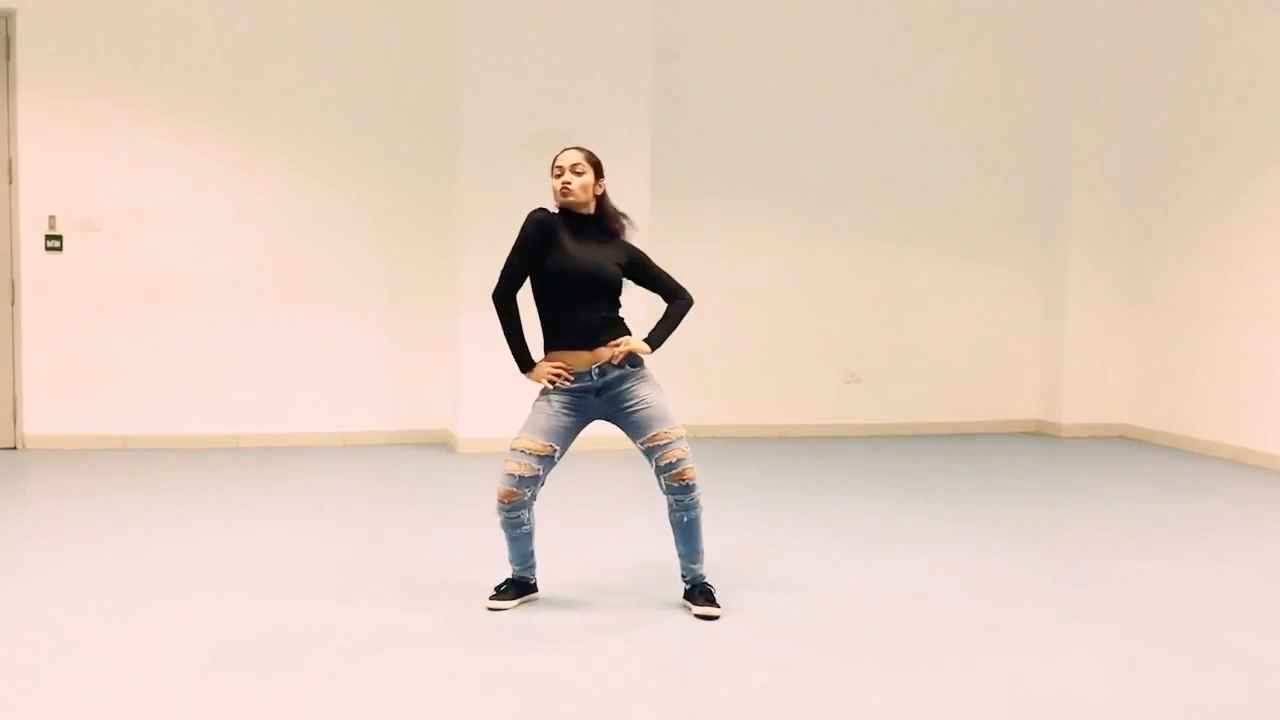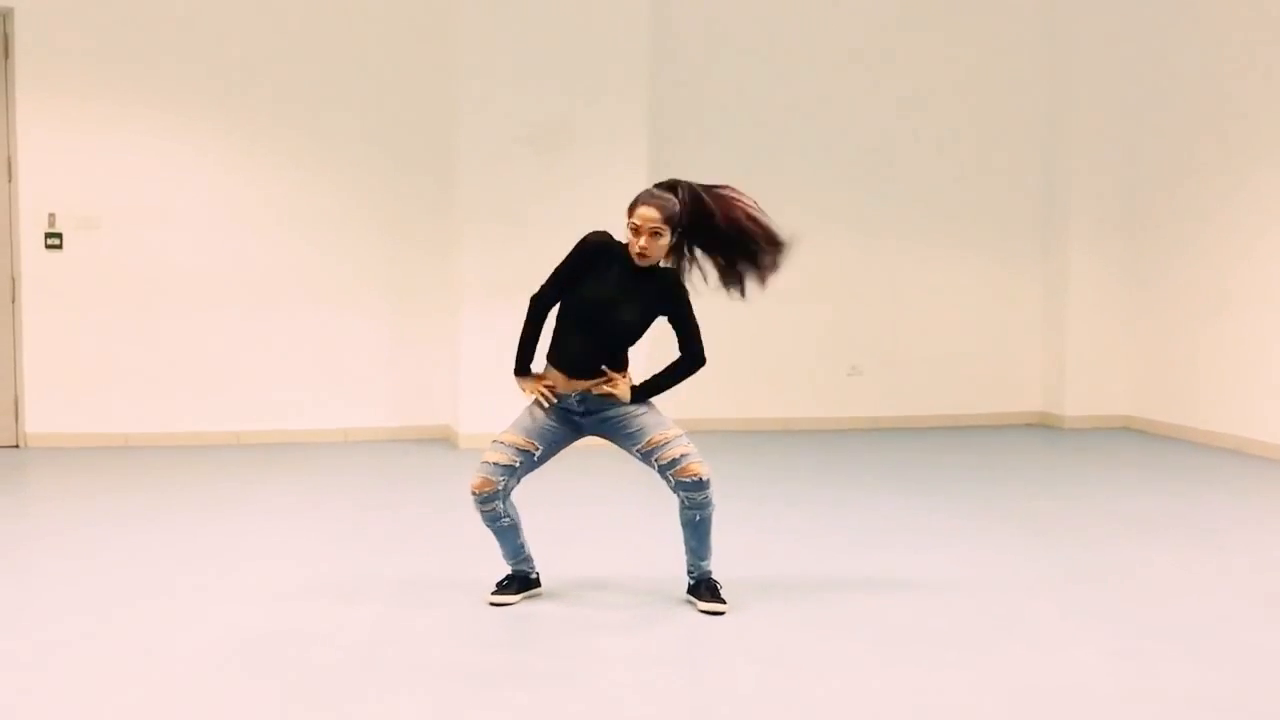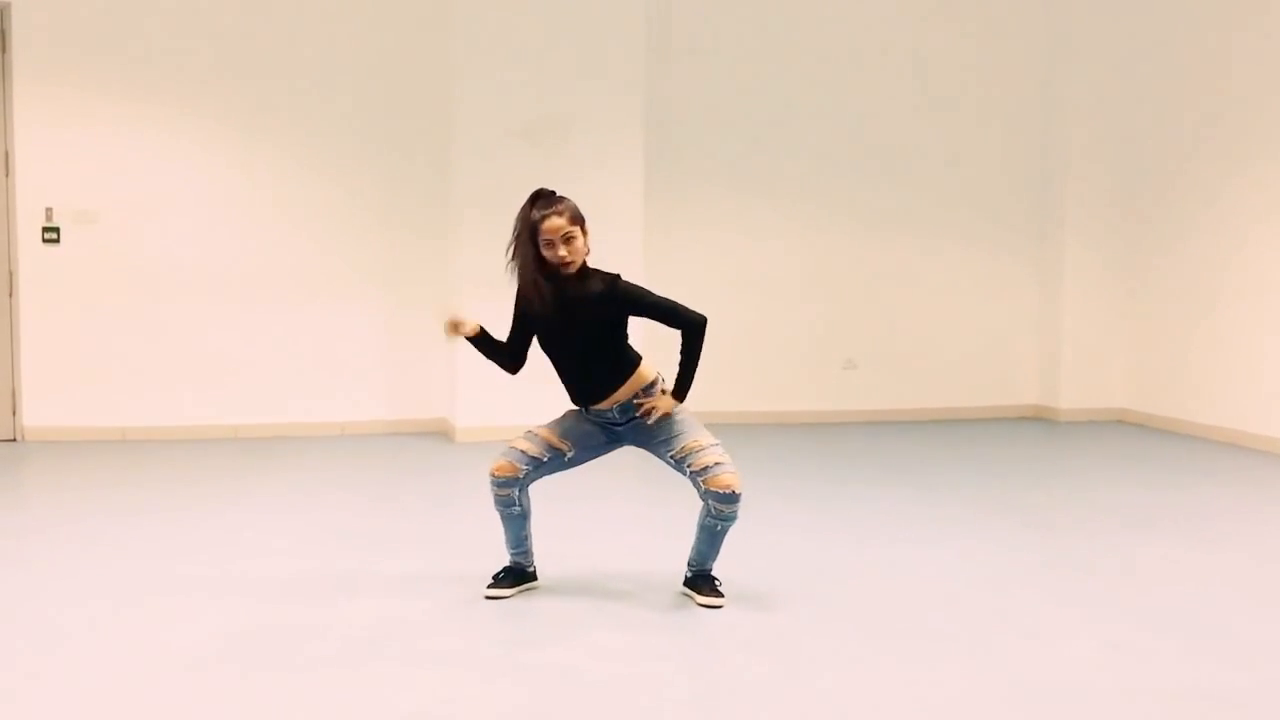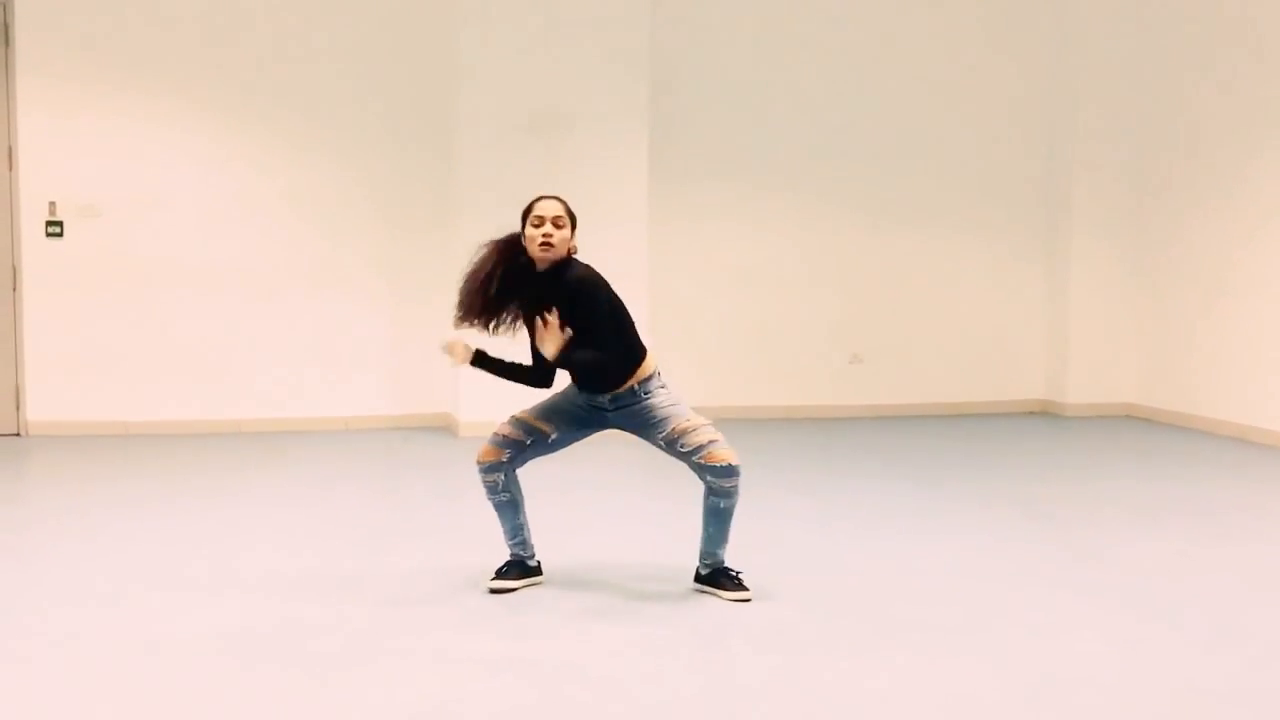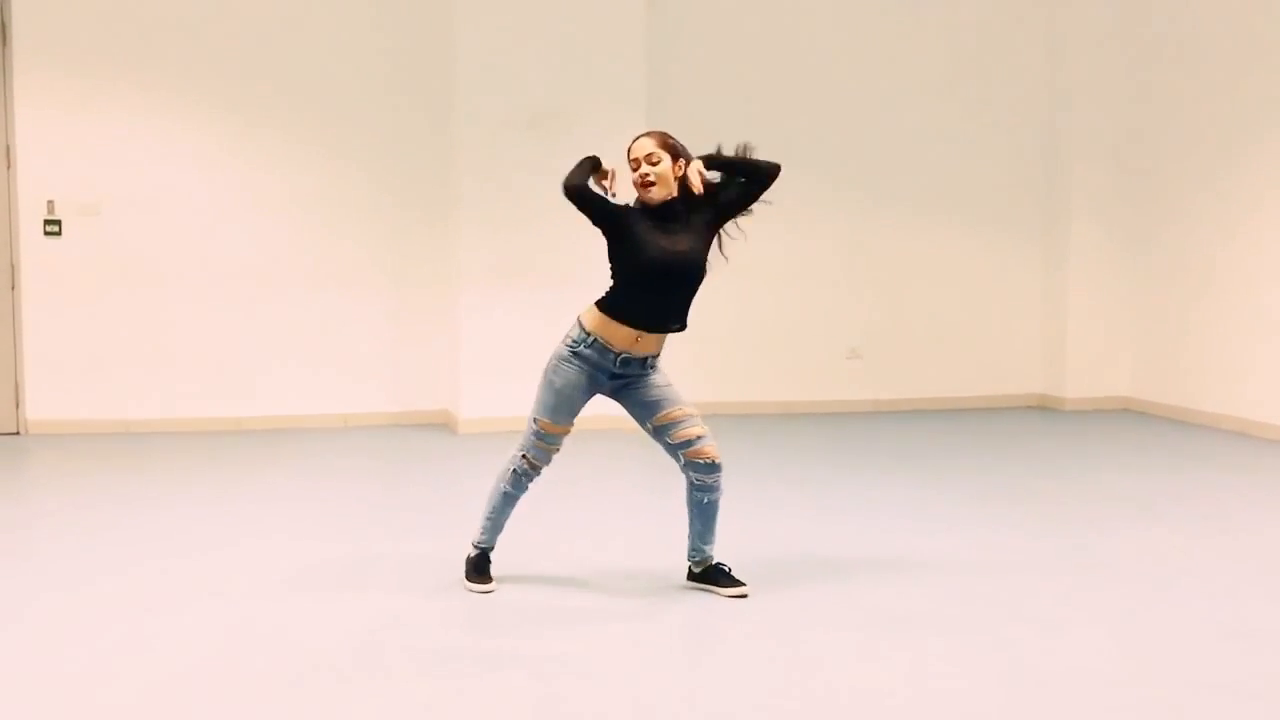
dt=1s
person 1, frame 1
left shoulder: (619, 247)
right shoulder: (543, 226)
left elbow: (680, 296)
right elbow: (503, 294)
left wrist: (649, 342)
right wrist: (527, 364)
left hip: (625, 377)
right hip: (564, 387)
left knee: (682, 478)
right knee: (512, 492)
left ankle: (695, 582)
right ankle: (522, 577)
person 1, frame 2
left shoulder: (669, 289)
right shoulder: (597, 249)
left elbow: (694, 357)
right elbow: (542, 301)
left wrist: (639, 391)
right wrist: (523, 371)
left hip: (617, 404)
right hip: (556, 402)
left knee: (695, 478)
right knee: (486, 488)
left ankle: (701, 581)
right ankle: (524, 573)
person 1, frame 3
left shoulder: (610, 290)
right shoulder: (533, 291)
left elbow: (695, 322)
right elbow: (513, 360)
left wrist: (678, 393)
right wrist: (473, 333)
left hip: (648, 409)
right hip: (592, 419)
left knee: (725, 487)
right knee: (504, 472)
left ankle: (698, 573)
right ankle: (521, 567)
person 1, frame 4
left shoulder: (584, 282)
right shoulder: (528, 291)
left elbow: (614, 360)
right elbow: (542, 376)
left wrist: (561, 351)
right wrist: (477, 357)
left hip: (638, 392)
right hip: (584, 400)
left knee: (722, 465)
right knee: (492, 457)
left ankle: (711, 567)
right ankle: (524, 560)
person 1, frame 5
left shoulder: (705, 214)
right shoulder: (624, 219)
left elbow: (767, 172)
right elbow: (573, 187)
left wrist: (710, 161)
right wrist: (592, 160)
left hip: (642, 369)
right hip: (586, 349)
left knee: (705, 461)
right knee: (532, 456)
left ankle: (701, 563)
right ankle: (481, 550)
